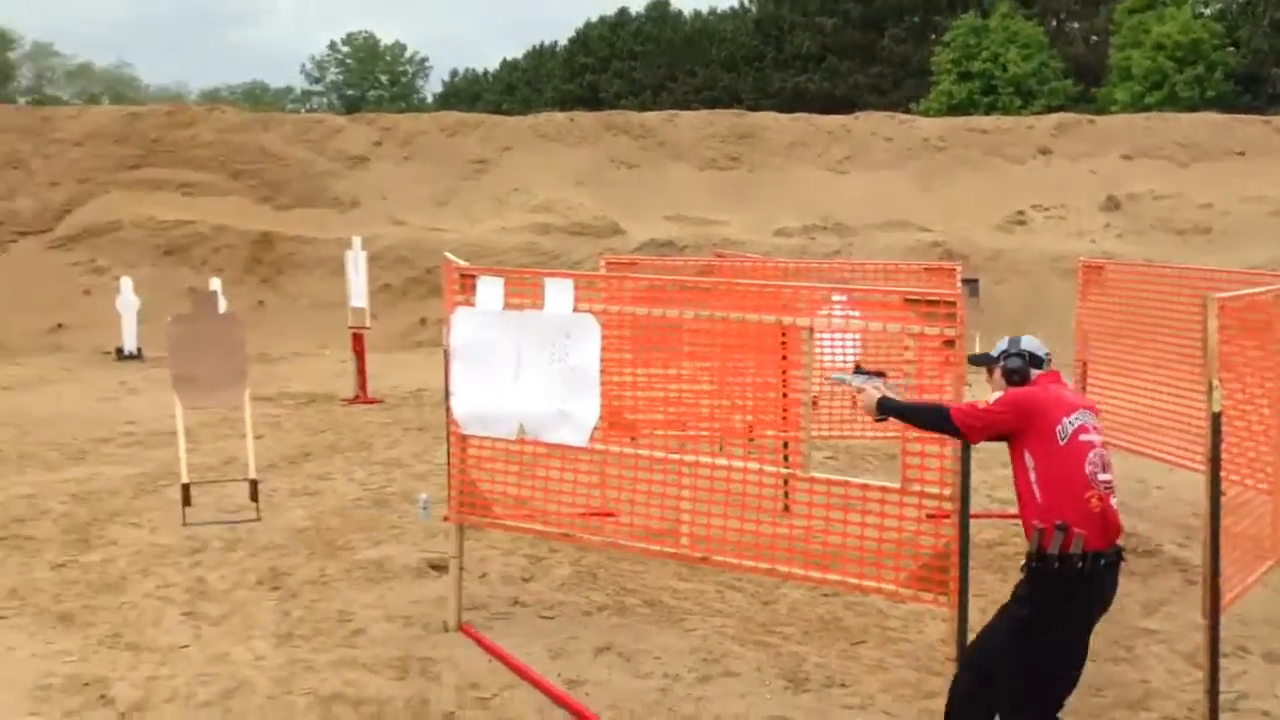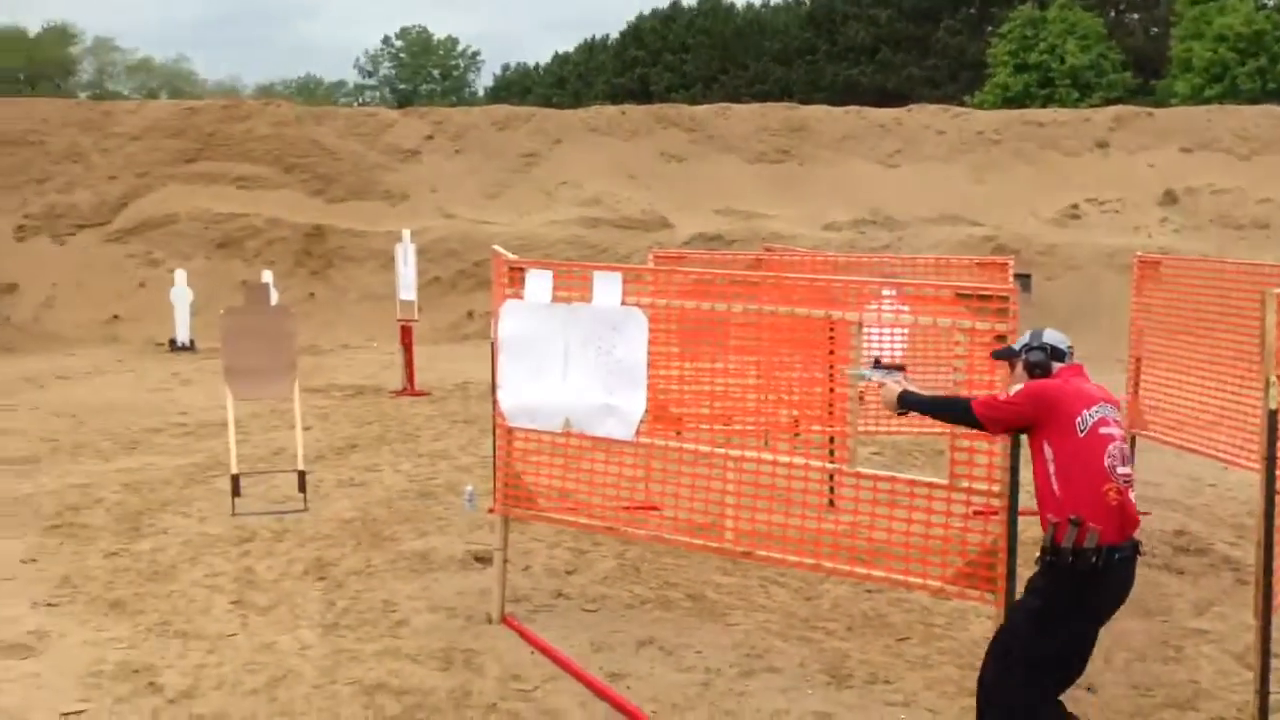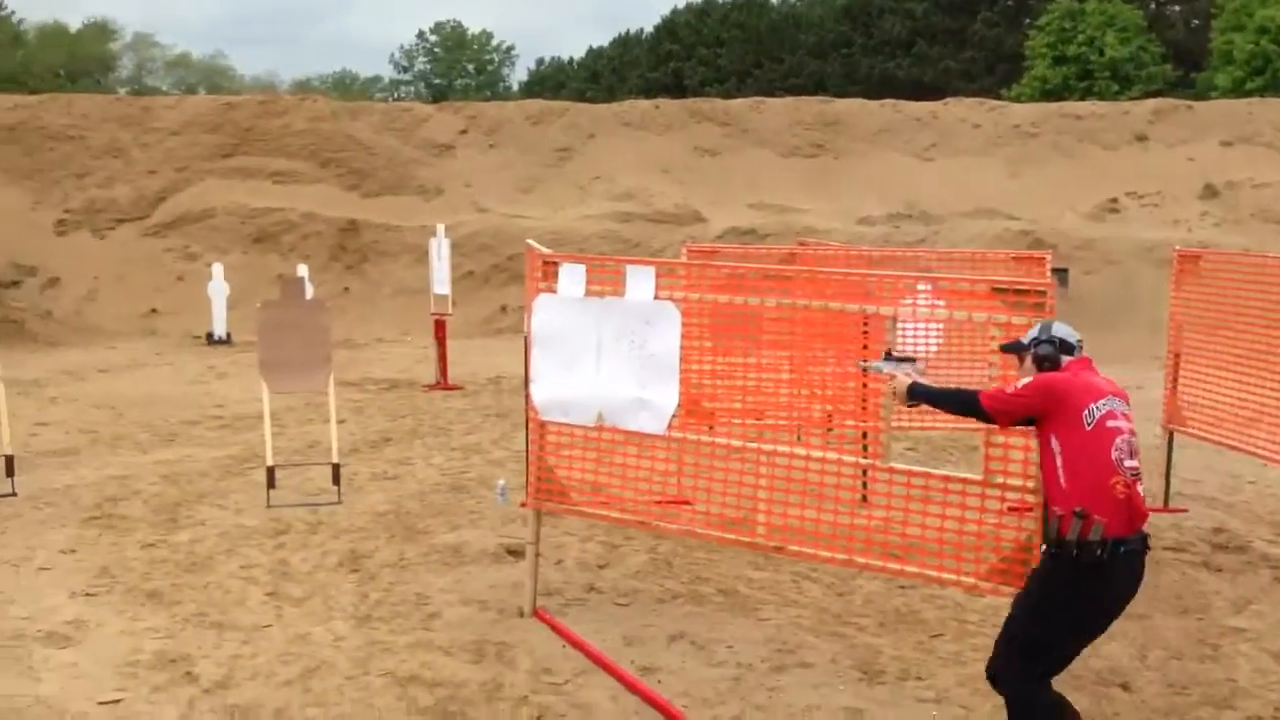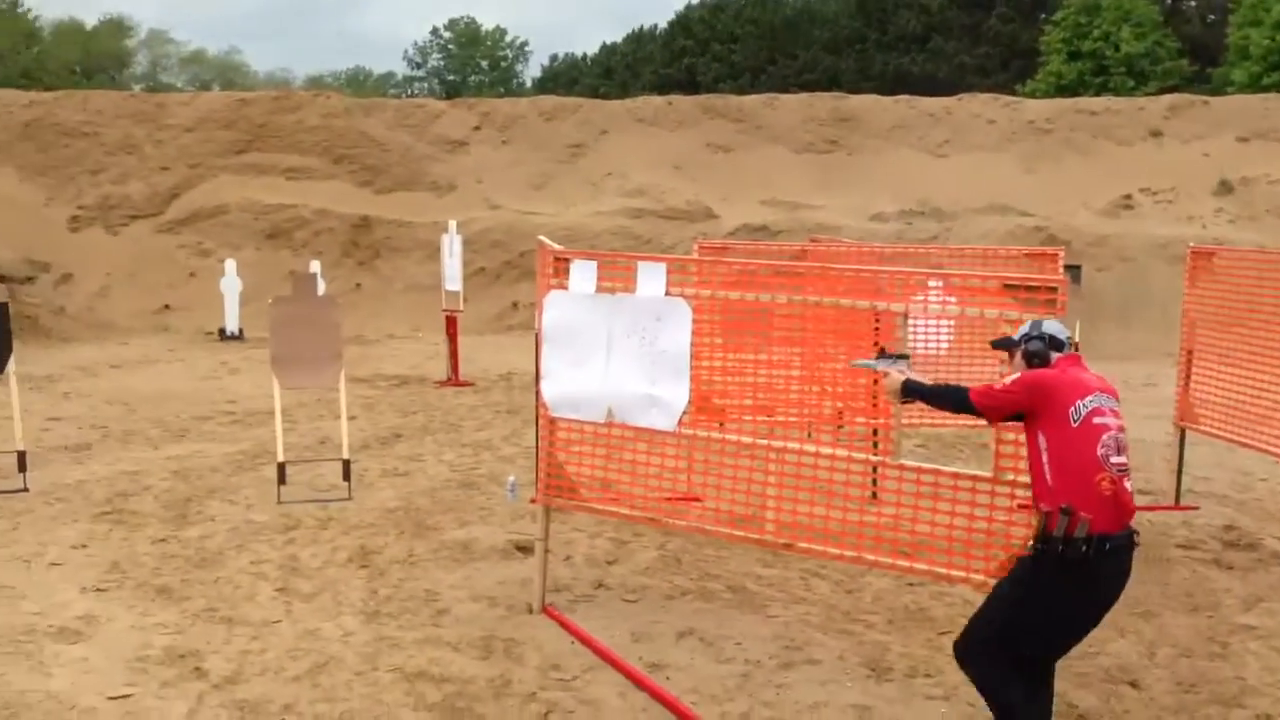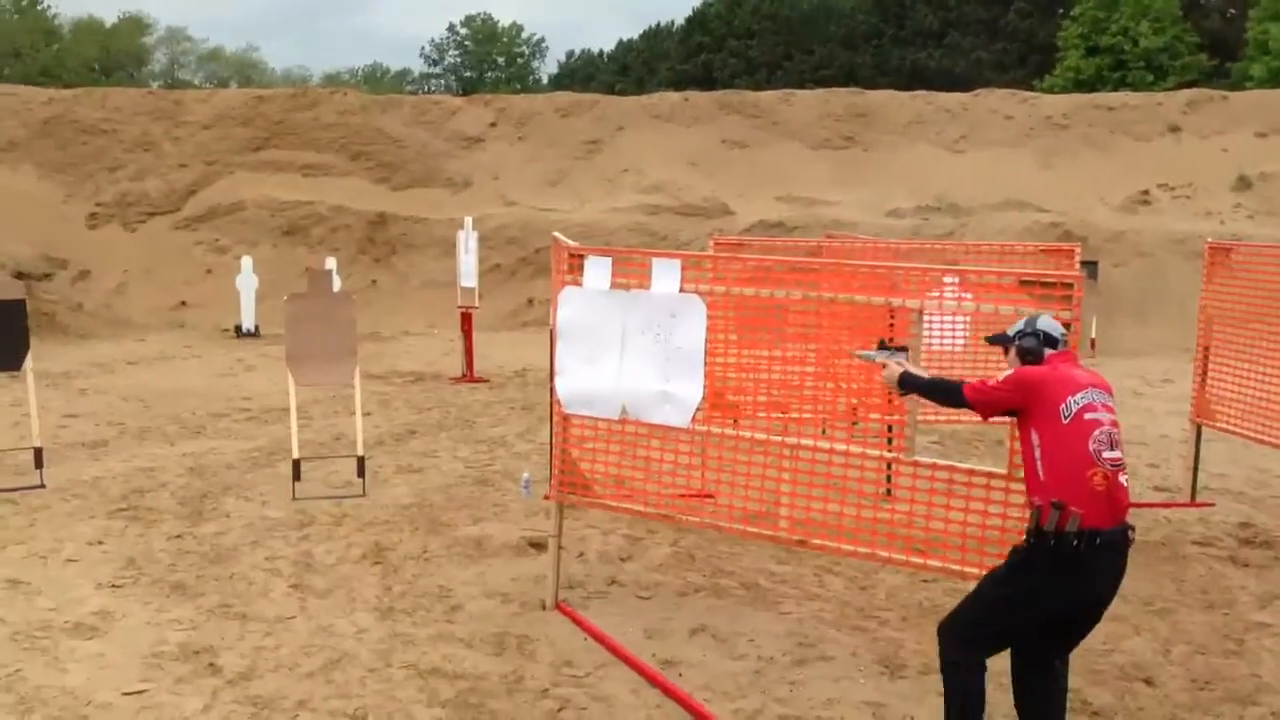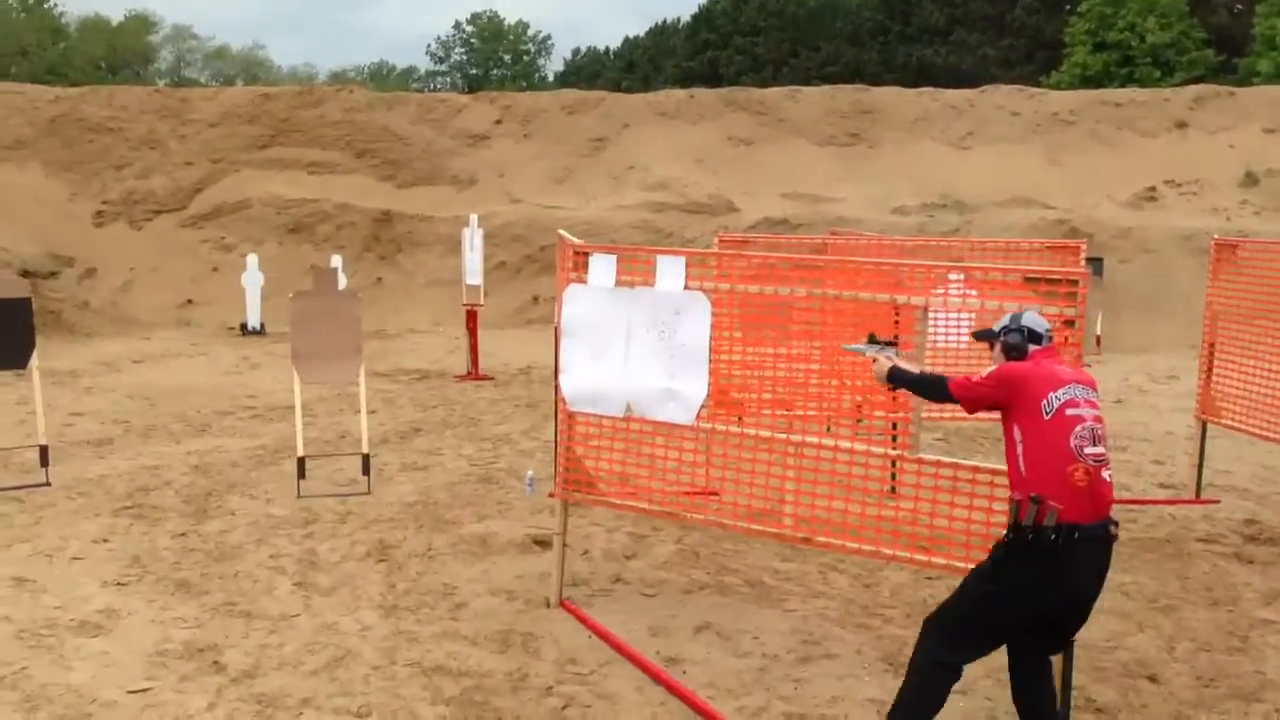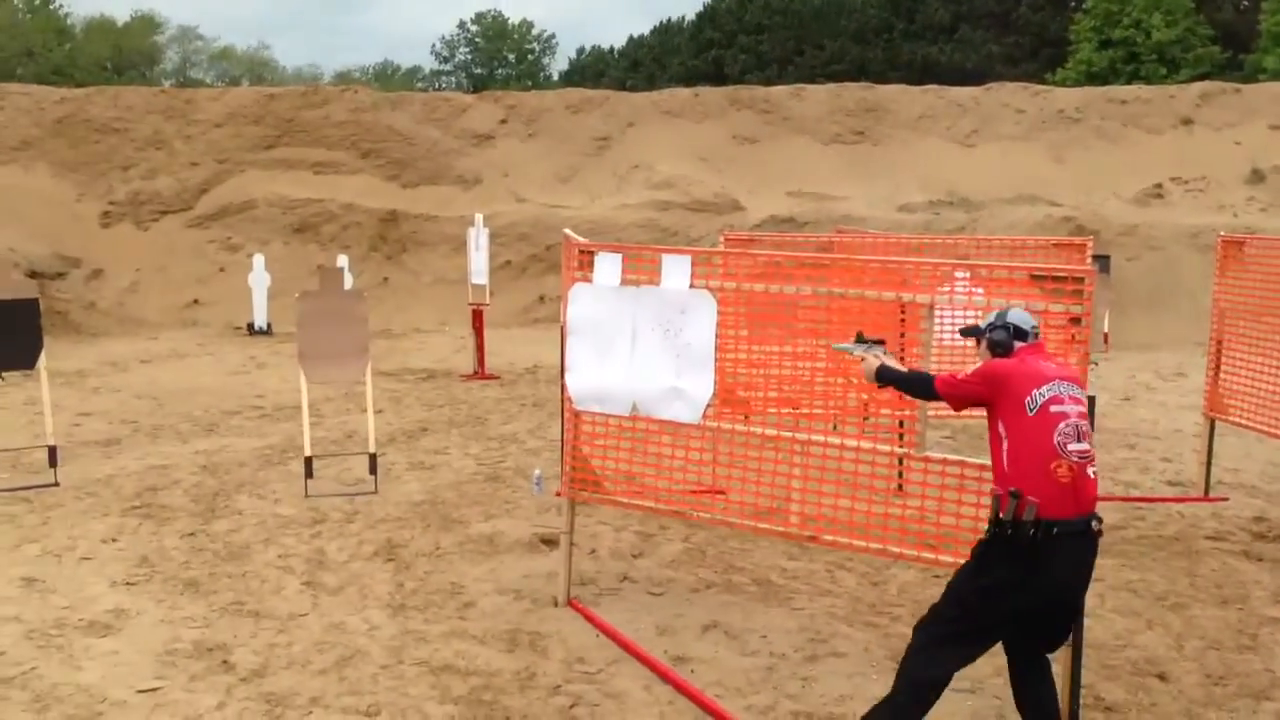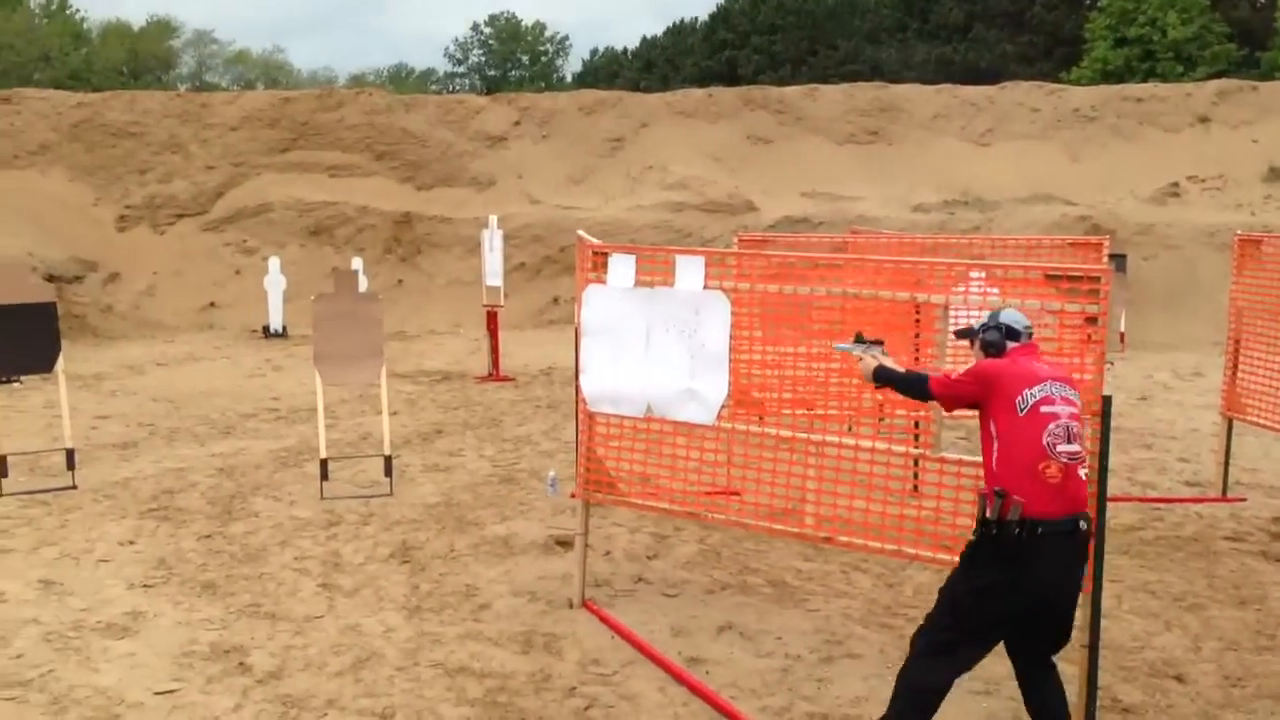
dt=0.1s
person 1, frame 1
left shoulder: (1026, 402)
right shoulder: (1076, 404)
left elbow: (948, 421)
right elbow: (966, 421)
left wrist: (884, 405)
right wrist: (898, 403)
left hip: (1064, 575)
right hip: (1094, 568)
right knee: (981, 668)
person 1, frame 2
left shoulder: (1046, 394)
right shoulder: (1099, 398)
left elbow: (968, 413)
right elbow: (989, 415)
left wrist: (905, 398)
right wrist: (917, 396)
left hip: (1078, 568)
right hip: (1113, 564)
right knee: (1005, 672)
person 1, frame 3
left shoulder: (1054, 387)
right shoulder: (1109, 391)
left elbow: (977, 405)
right elbow: (998, 407)
left wrist: (914, 391)
right wrist: (928, 390)
left hip: (1085, 560)
right hip: (1123, 558)
left knee: (1013, 672)
right knee: (1020, 663)
person 1, frame 4
left shoulder: (1042, 383)
right shoulder: (1100, 388)
left elbow: (967, 402)
left wrist: (907, 387)
right wrist: (922, 385)
left hip: (1069, 556)
right hip: (1113, 557)
left knee: (978, 653)
right knee: (1029, 657)
person 1, frame 5
left shoulder: (1035, 380)
right shoulder: (1095, 384)
left elbow: (962, 396)
right elbow: (993, 399)
left wrist: (905, 379)
right wrist: (919, 377)
left hip: (1062, 551)
right hip: (1109, 552)
left knee: (959, 637)
right knee: (1040, 655)
person 1, frame 6
left shoulder: (1018, 376)
right shoulder: (1081, 380)
left elbow: (947, 391)
left wrist: (893, 373)
right wrist: (909, 370)
left hip: (1042, 545)
right hip: (1093, 548)
left knee: (943, 640)
right knee: (1031, 650)
person 1, frame 7
left shoulder: (1003, 373)
right shoulder: (1067, 377)
left elbow: (933, 389)
left wrist: (882, 372)
right wrist: (897, 369)
left hip: (1025, 541)
right hip: (1078, 544)
left knee: (935, 643)
right knee: (1028, 650)
person 1, frame 8
left shoulder: (994, 373)
right shoulder: (1060, 380)
left elbow: (925, 389)
left wrist: (878, 372)
right wrist: (894, 367)
left hip: (1015, 542)
right hip: (1070, 542)
left knee: (934, 650)
right knee: (1032, 653)
